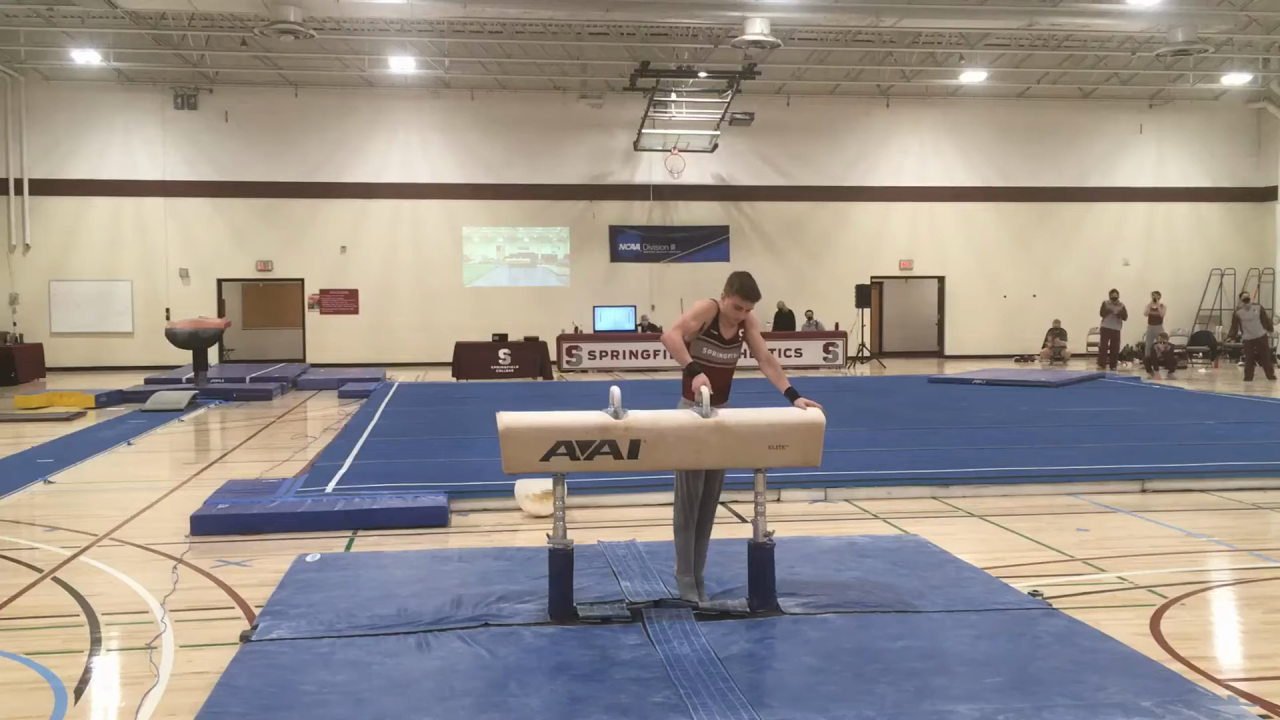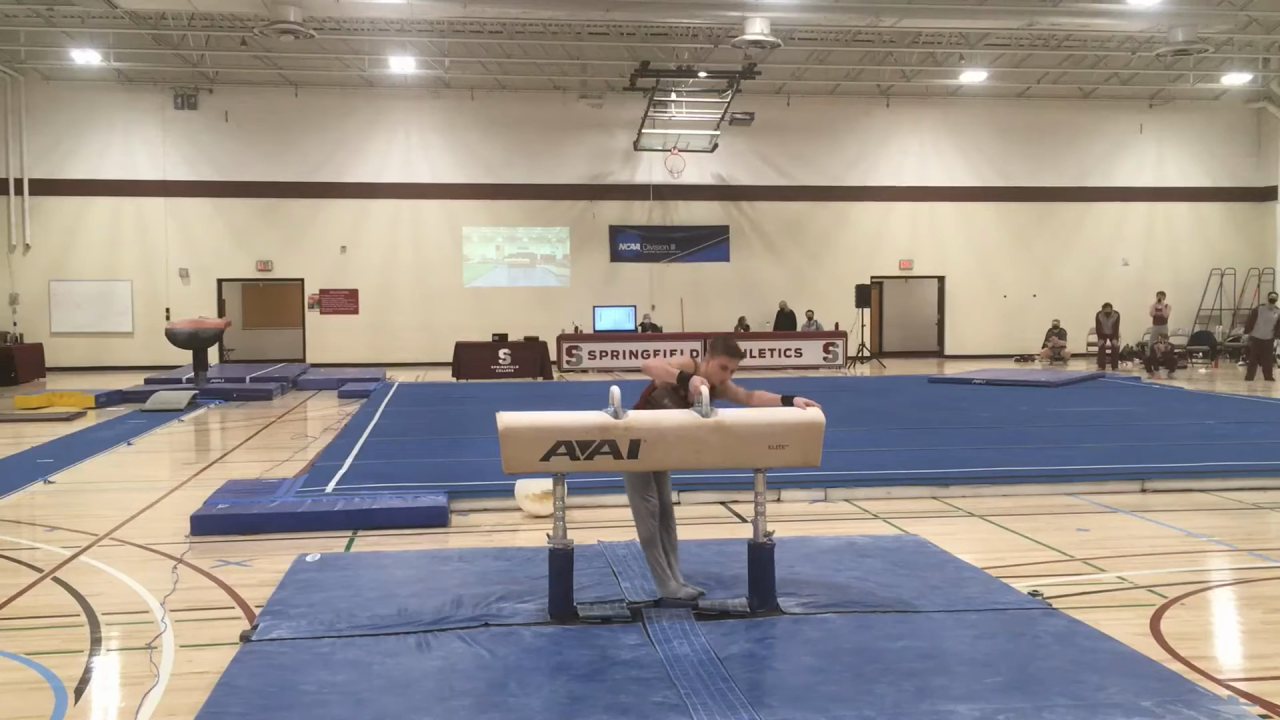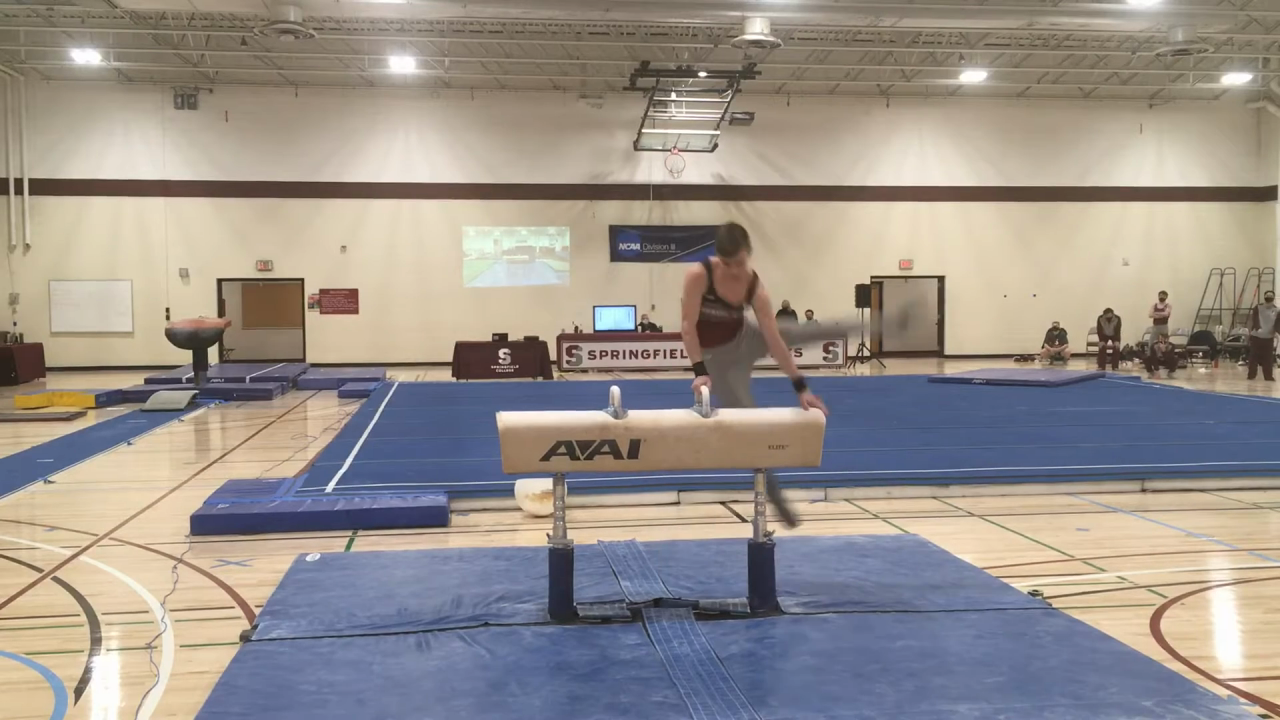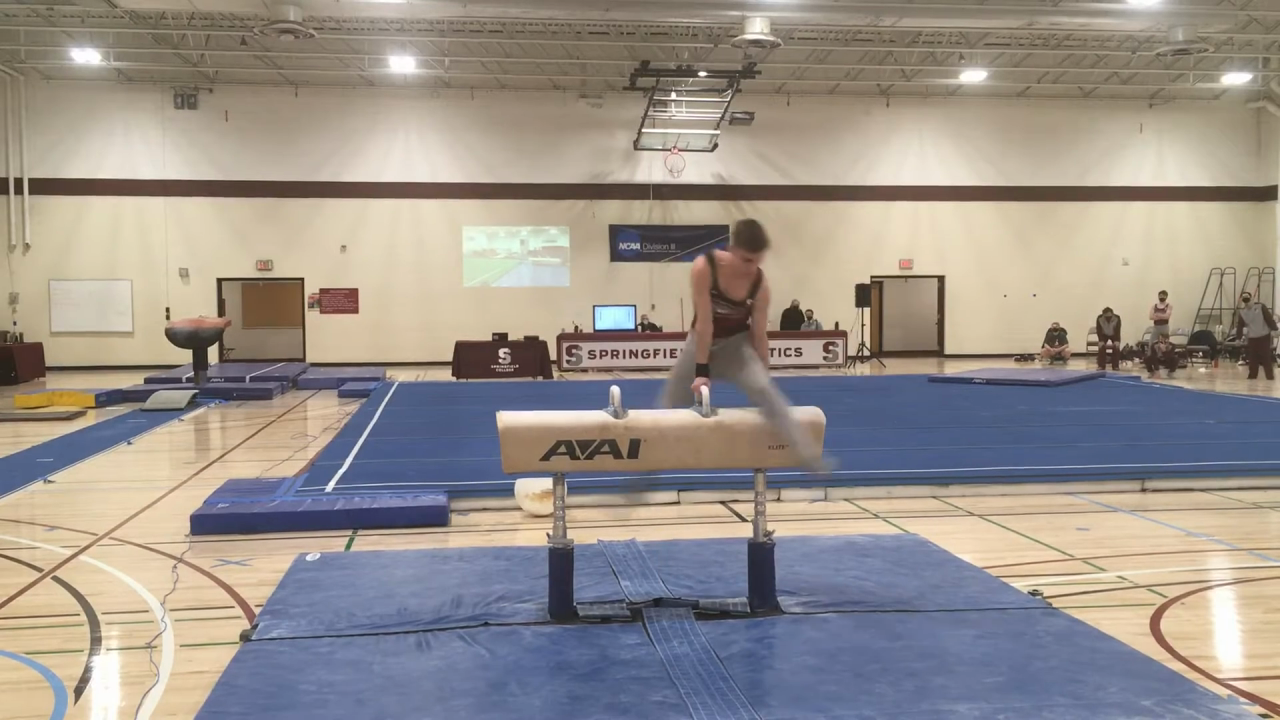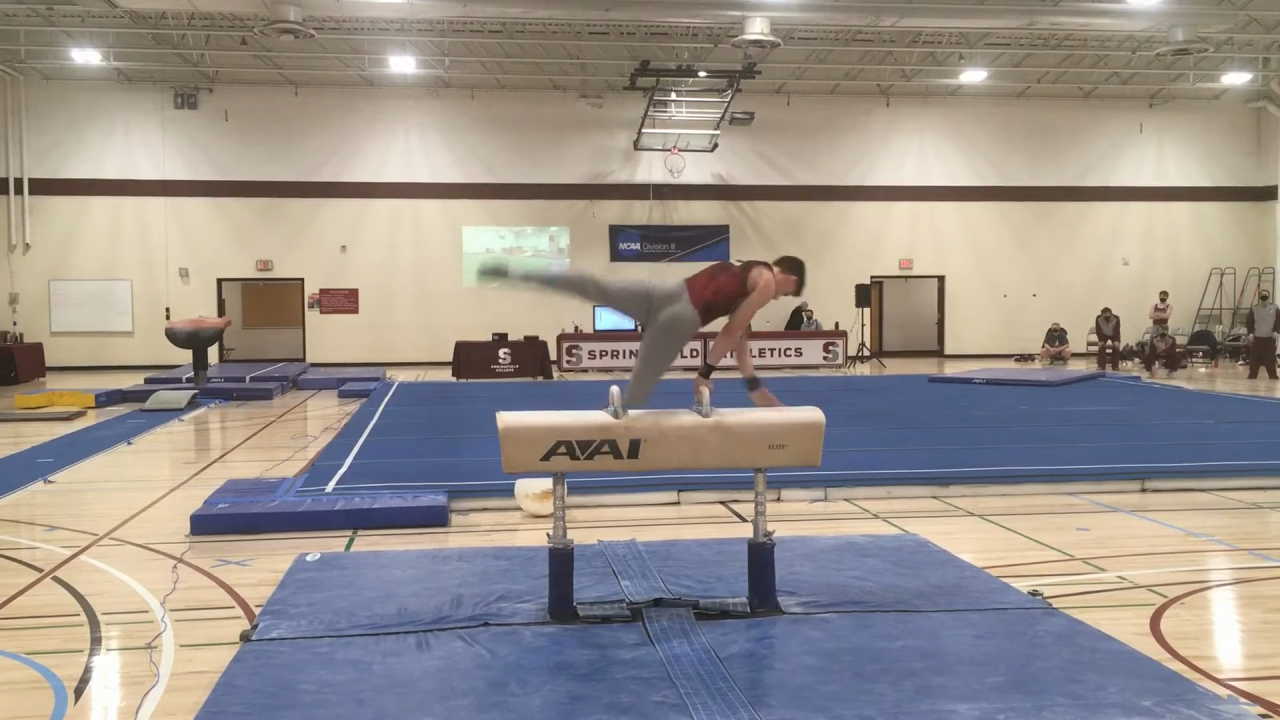
dt=0.7s
person 1, frame 1
left shoulder: (747, 322)
right shoulder: (705, 310)
left elbow: (766, 360)
right elbow: (670, 336)
left wrist: (792, 395)
right wrist: (694, 371)
left hip: (721, 412)
right hip: (693, 411)
left knee: (710, 499)
right knee: (690, 497)
left ankle: (698, 576)
right ankle: (685, 577)
person 1, frame 2
left shoulder: (718, 387)
right shoulder: (686, 367)
left elbow: (750, 396)
right elbow: (648, 366)
left wrist: (789, 400)
right wrist: (686, 379)
left knee: (665, 507)
right knee: (647, 506)
left ankle: (674, 579)
right ankle: (668, 583)
person 1, frame 3
left shoulder: (754, 284)
right shoulder: (697, 274)
left elbow: (774, 338)
right elbow: (688, 326)
left wrist: (800, 387)
right wrist: (699, 372)
left hip: (746, 338)
right hip: (720, 358)
left knee: (810, 333)
right ankle: (775, 496)
person 1, frame 4
left shoulder: (760, 283)
right shoulder: (703, 268)
left elbow: (759, 334)
right elbow: (703, 323)
left wrist: (766, 386)
right wrist: (701, 373)
left hip: (736, 345)
right hip: (702, 344)
left knee: (764, 391)
right knee: (666, 412)
left ankle: (809, 455)
person 1, frame 5
left shoulder: (745, 270)
right shoulder: (766, 281)
left elbow: (736, 334)
right elbow: (732, 332)
left wrist: (753, 382)
right wrist: (706, 373)
left hip: (666, 292)
right hip: (680, 319)
left knee: (586, 285)
right knee: (637, 390)
left ankle: (513, 273)
